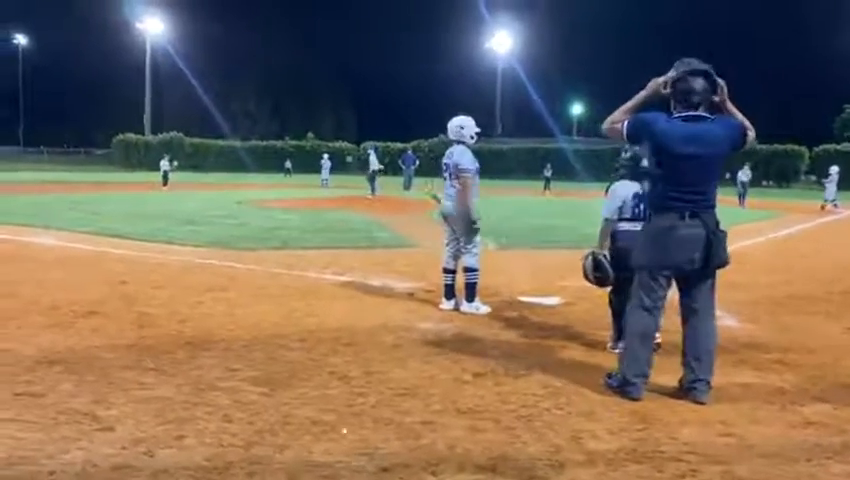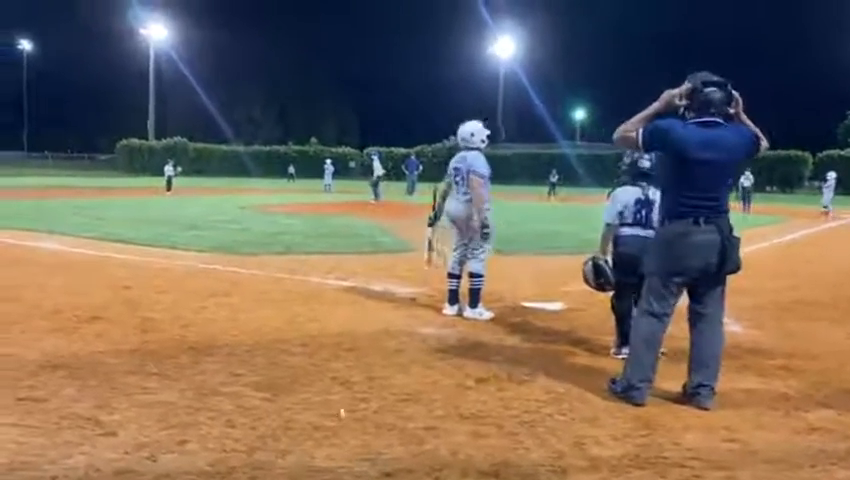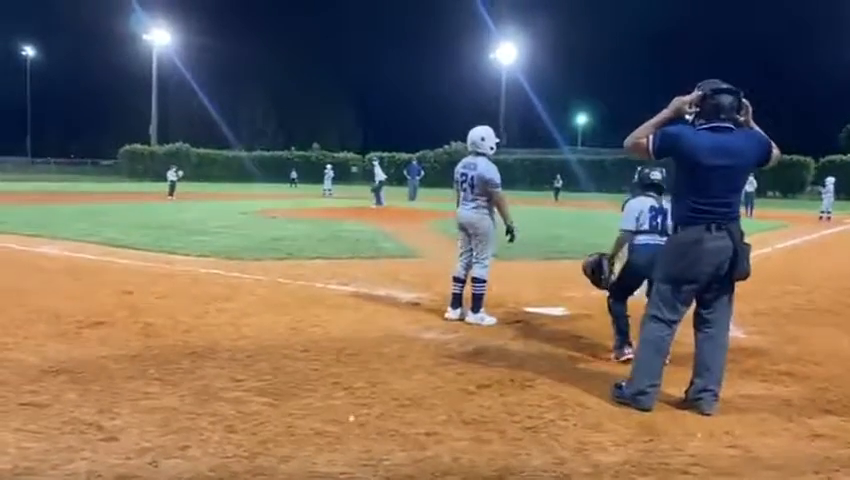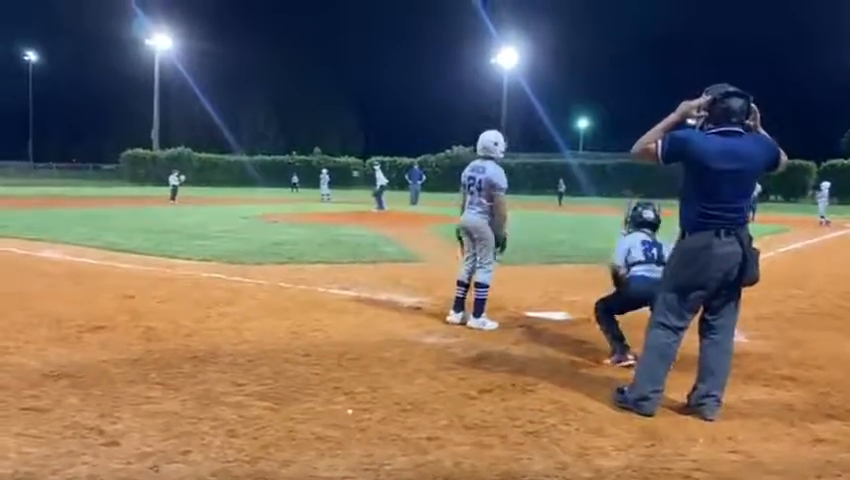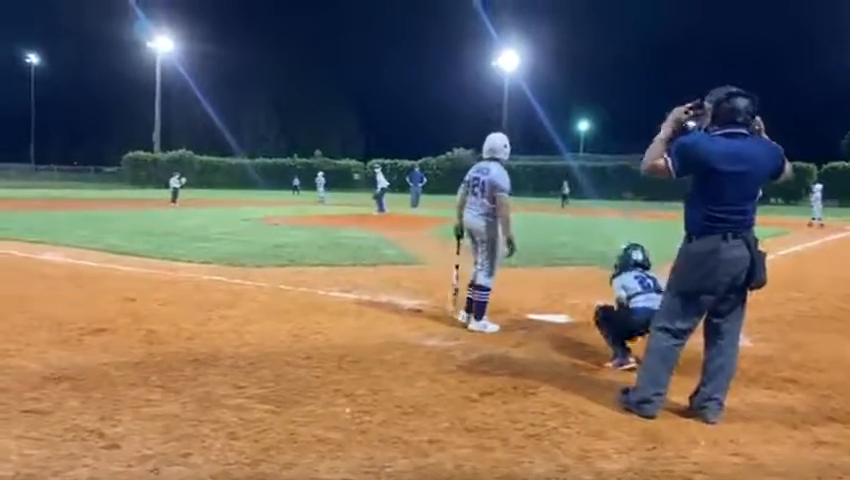
dt=0.4s
person 1, frame 1
left shoulder: (656, 124)
right shoulder: (724, 130)
left elbow: (609, 126)
right elbow: (750, 133)
left wrist: (646, 94)
right wrist: (726, 104)
left hip: (663, 230)
right hip: (704, 232)
left knee: (644, 307)
right knee: (700, 310)
left ankle: (631, 380)
right ankle: (698, 384)
person 1, frame 2
left shoulder: (671, 130)
right shoulder: (738, 137)
left elbow: (621, 136)
right elbow: (761, 144)
left wrist: (659, 105)
right wrist: (740, 116)
left hip: (677, 236)
right hip: (717, 237)
left knee: (652, 312)
right knee: (709, 316)
left ankle: (635, 385)
right ankle: (702, 390)
person 1, frame 3
left shoulder: (682, 136)
right shoulder: (749, 142)
left elbow: (632, 143)
right elbow: (773, 153)
left wrist: (669, 112)
right wrist: (750, 124)
left hip: (689, 242)
right hip: (728, 243)
left knee: (661, 318)
right knee: (714, 322)
left ankle: (640, 390)
right ankle: (705, 395)
person 1, frame 4
left shoulder: (692, 141)
right shoulder: (759, 148)
left elbow: (640, 150)
right elbow: (782, 160)
left wrist: (678, 116)
right wrist: (758, 129)
left hip: (698, 247)
right hip: (737, 249)
left knee: (667, 323)
right knee: (720, 328)
left ankle: (643, 396)
right ankle: (708, 400)
person 1, frame 5
left shoulder: (698, 145)
right shoulder: (765, 151)
left elbow: (649, 167)
right elbow: (785, 172)
left wrist: (668, 128)
left hip: (704, 251)
right hip: (743, 252)
left knee: (671, 327)
right knee: (725, 332)
left ankle: (645, 398)
right ankle: (710, 404)
person 2, frame 1
left shoulder: (449, 154)
right shoulder: (464, 154)
right elbow: (465, 187)
right wrist: (472, 215)
left hip: (447, 205)
right hip: (461, 208)
left knee: (451, 250)
right knee: (470, 251)
left ankle: (448, 298)
right ankle: (470, 302)
person 2, frame 2
left shoulder: (456, 159)
right shoulder: (477, 158)
left elbow: (445, 189)
right elbow: (477, 190)
left wrist: (436, 212)
right wrist: (483, 219)
left hip: (454, 209)
right hip: (471, 212)
left knee: (458, 255)
right knee: (477, 256)
left ankle: (452, 304)
right ankle: (473, 307)
person 2, frame 3
left shoulder: (462, 165)
right shoulder: (487, 167)
right elbow: (498, 199)
right wrist: (509, 223)
left hip: (462, 215)
right hip: (481, 217)
left knee: (464, 260)
right knee: (481, 262)
left ankle: (454, 308)
right ankle: (476, 313)
person 2, frame 4
left shoulder: (470, 168)
right shoulder: (496, 171)
right elbow: (499, 205)
left wrist: (461, 224)
right wrist: (502, 232)
left hip: (467, 219)
right hip: (485, 222)
left knee: (468, 264)
right knee: (485, 267)
left ankle: (457, 312)
right ankle: (478, 317)
person 2, frame 5
left shoulder: (475, 169)
right shoulder: (499, 172)
left elbow: (462, 197)
right elbow: (502, 207)
left wrist: (459, 221)
right wrist: (508, 236)
left hip: (469, 221)
right hip: (486, 223)
left knee: (479, 266)
right knee: (487, 269)
left ankle: (468, 312)
right ankle: (478, 320)
person 3, frame 1
left shoulder: (619, 187)
left elbow: (609, 221)
left wrist: (601, 248)
left hip: (623, 241)
left knee: (621, 290)
left ankle: (621, 339)
person 3, frame 2
left shoulder: (621, 193)
right shoulder: (659, 195)
left elbow: (610, 227)
left wrist: (602, 252)
left hip: (626, 247)
right hip: (650, 247)
left knee: (623, 296)
left ankle: (623, 345)
person 3, frame 3
left shoulder: (636, 203)
right shoulder: (669, 207)
left elbow: (625, 233)
left wrist: (612, 255)
left hip: (641, 255)
left knee: (616, 297)
left ankle: (623, 346)
person 3, frame 4
left shoulder: (628, 239)
right shoulder: (661, 244)
left elbow: (617, 267)
left wrist: (620, 286)
left hip: (637, 285)
right hip: (661, 288)
left knee: (602, 308)
left ankle: (621, 352)
person 3, frame 5
left shoulder: (621, 278)
right shoulder: (653, 277)
left elbow: (621, 300)
left hip: (640, 318)
left knee: (602, 313)
left ankle: (622, 356)
